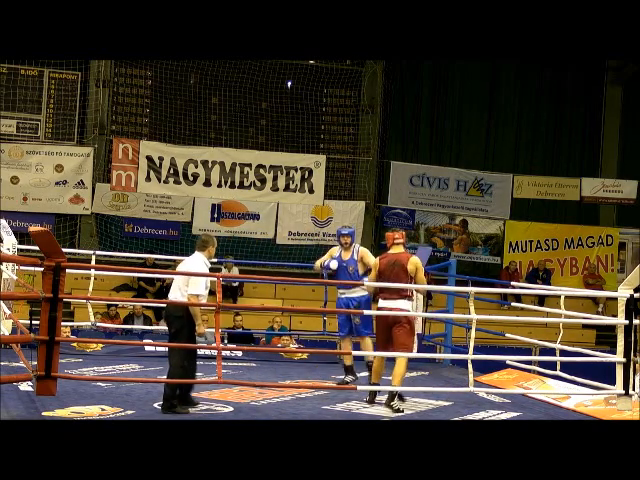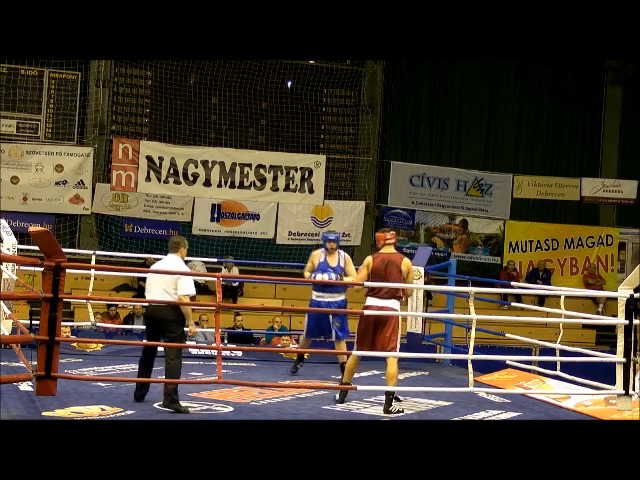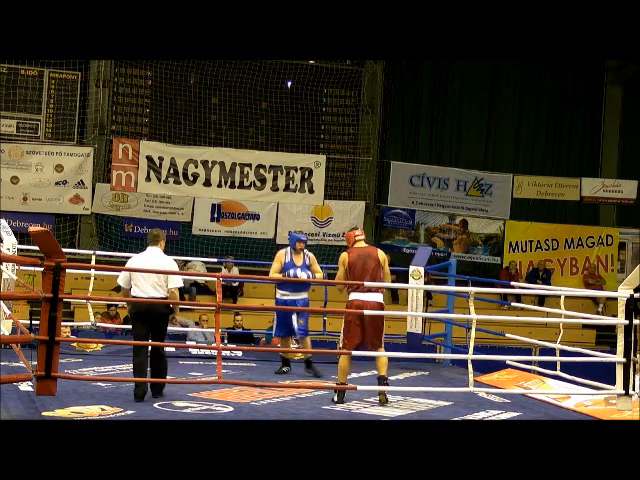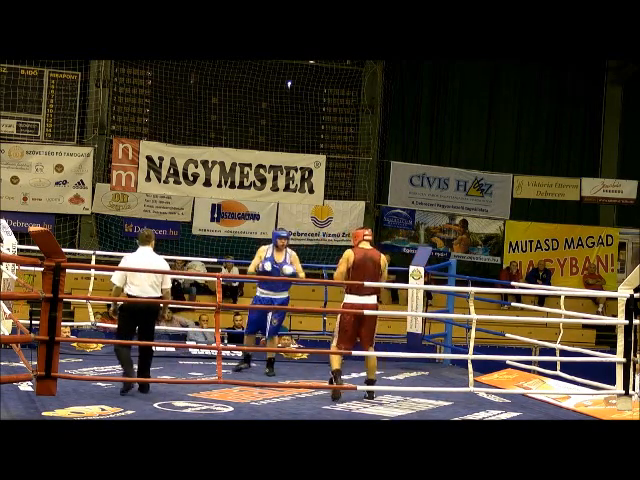
dt=0.4s
person 1, frame 1
left shoulder: (379, 260)
right shoulder: (413, 260)
left elbow: (370, 288)
left hip: (383, 309)
right hip: (402, 311)
left knee: (381, 352)
right knee: (402, 355)
left ankle: (372, 393)
right ankle: (392, 397)
person 1, frame 2
left shoulder: (370, 260)
right shoulder: (405, 262)
left elbow: (358, 286)
right elbow: (408, 292)
left hip: (370, 307)
right hip: (391, 310)
left knee: (358, 351)
right knee: (391, 355)
left ankle: (342, 391)
right ankle: (389, 402)
person 1, frame 3
left shoulder: (345, 256)
right shoulder: (379, 254)
left elbow: (339, 285)
right elbow: (387, 282)
left hip: (355, 302)
right hip: (376, 302)
left knee: (346, 349)
right knee: (378, 347)
left ankle: (340, 393)
right ankle: (382, 384)
person 1, frame 4
left shoulder: (350, 253)
right shoulder: (381, 257)
left elbow: (338, 279)
right elbow: (382, 284)
left wrist: (343, 265)
left hip: (351, 303)
right hip: (370, 304)
left knee: (338, 346)
right knee: (369, 347)
left ankle: (337, 379)
right ankle: (370, 389)
person 2, frame 1
left shoulder: (189, 262)
right shoulder: (200, 267)
right elbow: (192, 299)
right wrist: (199, 323)
left hip: (175, 309)
right hip: (182, 312)
left knee: (188, 355)
right knee: (179, 357)
left ankle: (184, 395)
right ankle: (170, 402)
person 2, frame 2
left shoulder: (155, 266)
right shoulder: (182, 268)
left elbow: (148, 293)
right elbow: (183, 299)
right wrist: (190, 322)
left hip: (152, 310)
right hip: (170, 312)
left knee: (148, 351)
right knee: (173, 356)
left ankle: (140, 391)
right ankle: (170, 398)
person 2, frame 3
left shoulder: (134, 259)
right shoulder: (168, 261)
left elbow: (124, 288)
right elbow: (173, 291)
left wrist: (130, 306)
right wrist: (176, 311)
left hip: (139, 305)
right hip: (160, 306)
left knee: (139, 349)
right knee: (158, 348)
left ankle: (139, 391)
right ankle: (157, 388)
person 2, frame 4
left shoulder: (128, 259)
right shoulder: (161, 262)
left elbow: (117, 286)
right elbow: (166, 291)
left wrist: (114, 305)
right wrist: (164, 309)
left hip: (132, 304)
right hip: (152, 305)
left knee: (122, 342)
right knee: (146, 344)
left ankle: (129, 376)
right ankle: (144, 383)
person 3, frame 1
left shoulder: (361, 251)
right shoulder: (334, 251)
right elbow: (317, 266)
right wrist: (325, 264)
left hip: (359, 298)
right hip: (342, 298)
left knee: (363, 334)
right knee: (344, 336)
left ankle: (371, 370)
right ankle: (349, 373)
person 3, frame 2
left shoulder: (345, 258)
right shoulder: (316, 255)
left elbow: (353, 279)
right elbow: (306, 273)
left wrist: (338, 278)
right wrist: (313, 278)
left hip: (337, 302)
right hip: (318, 301)
left knee: (340, 338)
right knee: (308, 335)
left ankle: (345, 371)
right ankle: (299, 359)
person 3, frame 3
left shoulder: (309, 256)
right shoulder: (282, 254)
left elbow: (320, 274)
right elbow: (272, 276)
left wrist: (311, 276)
right wrist: (286, 275)
left hip: (301, 300)
right hip: (283, 299)
left knee: (303, 334)
right knee: (283, 335)
left ankle: (309, 364)
right ankle: (286, 364)
person 3, frame 4
left shoulder: (291, 255)
right shoulder: (264, 250)
left elbow: (302, 277)
right elbow: (250, 271)
left wrist: (294, 273)
right wrist: (259, 268)
left hip: (280, 299)
right hip: (262, 297)
left knee: (272, 333)
right knee: (250, 331)
left ankle: (270, 364)
right ankle: (246, 360)
